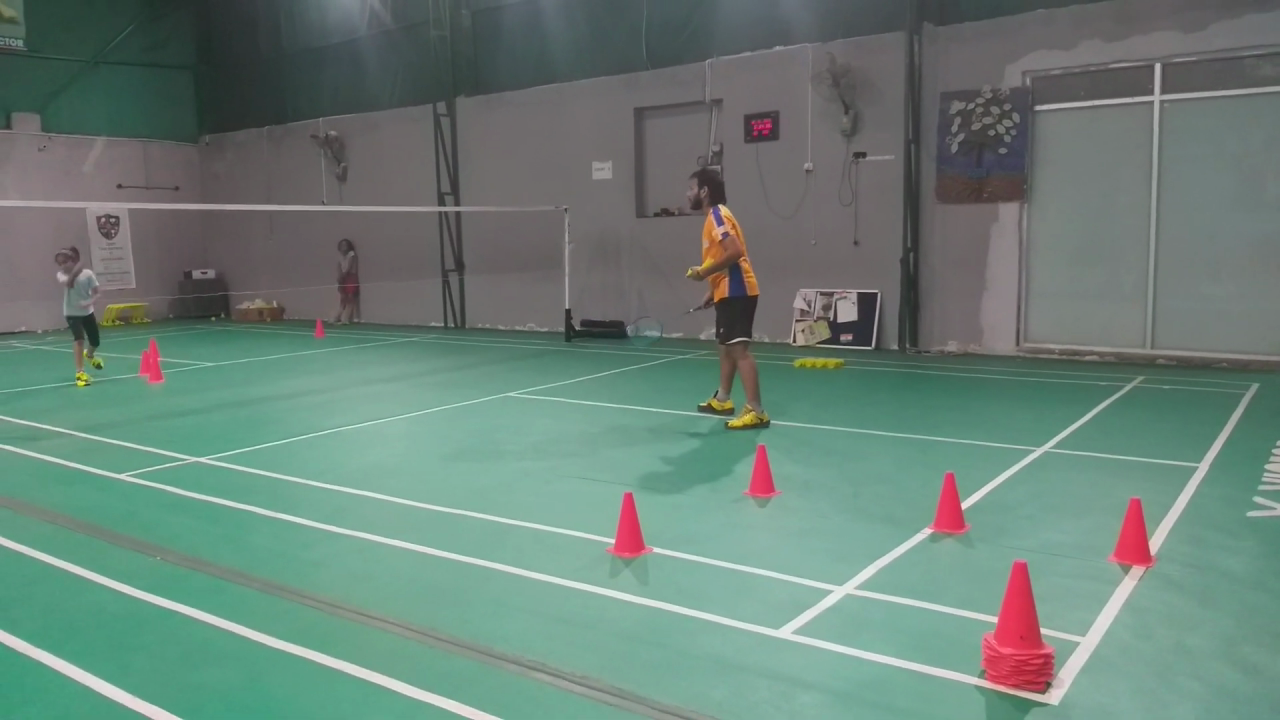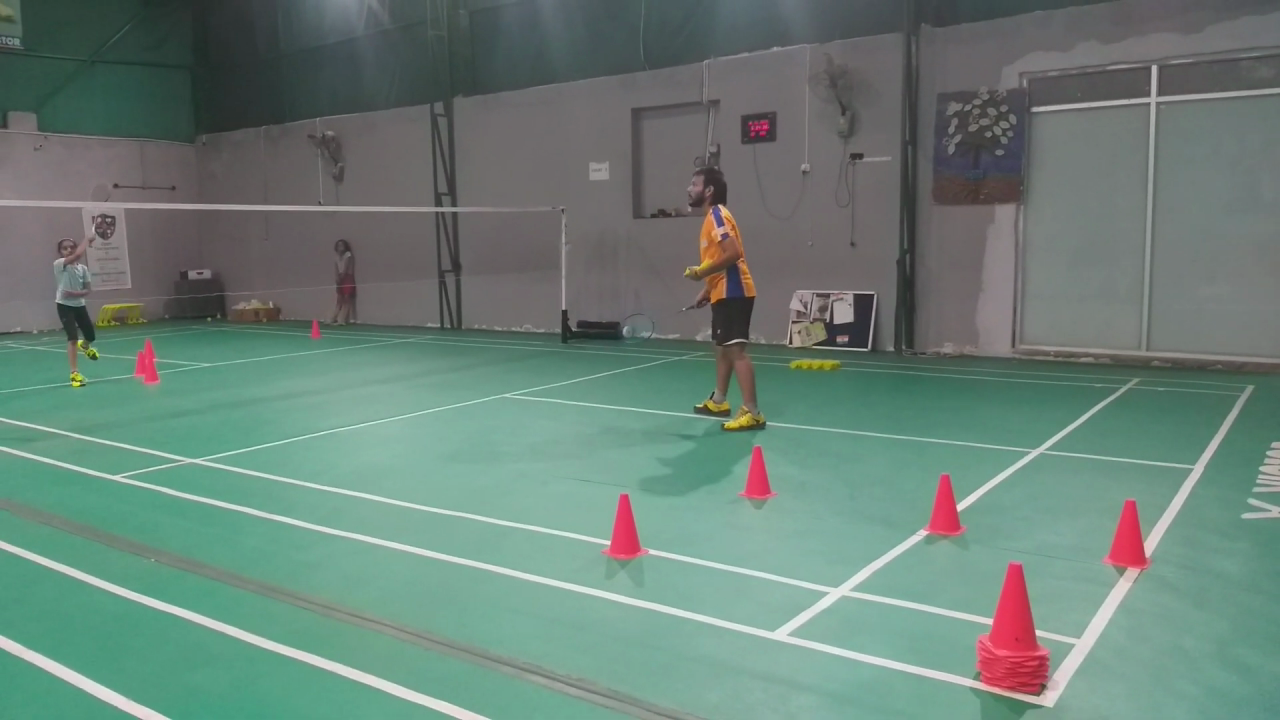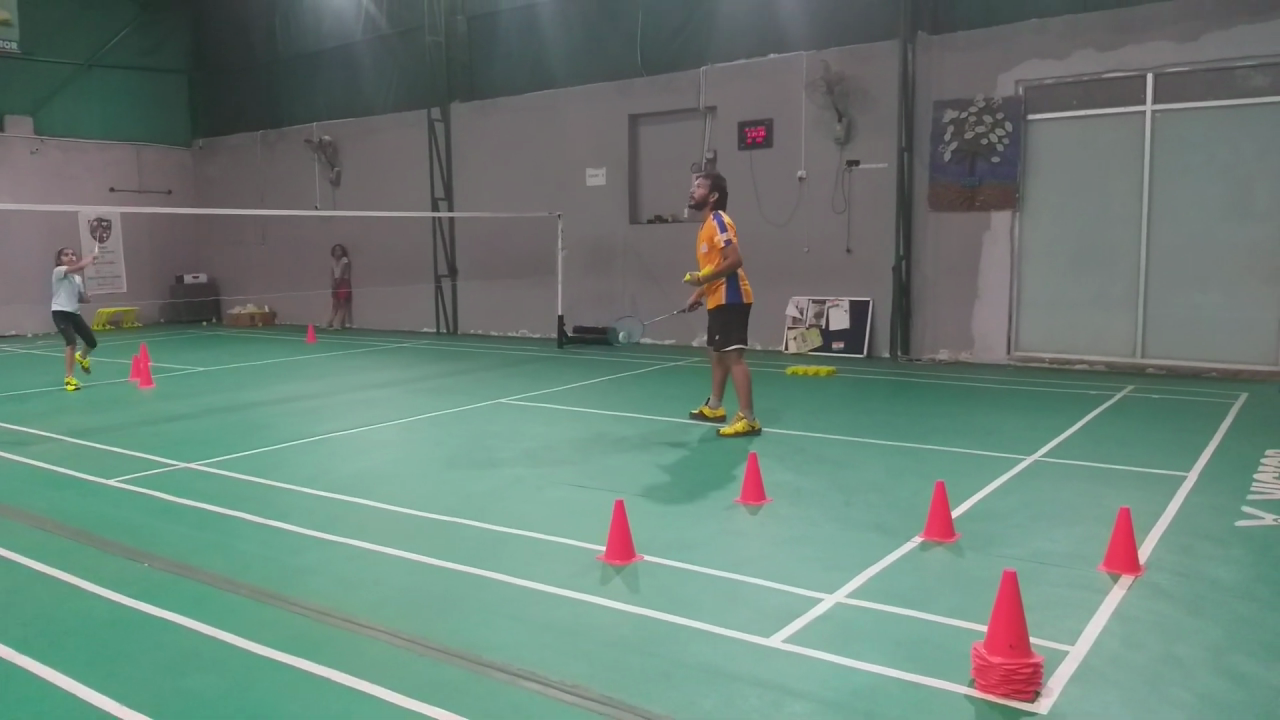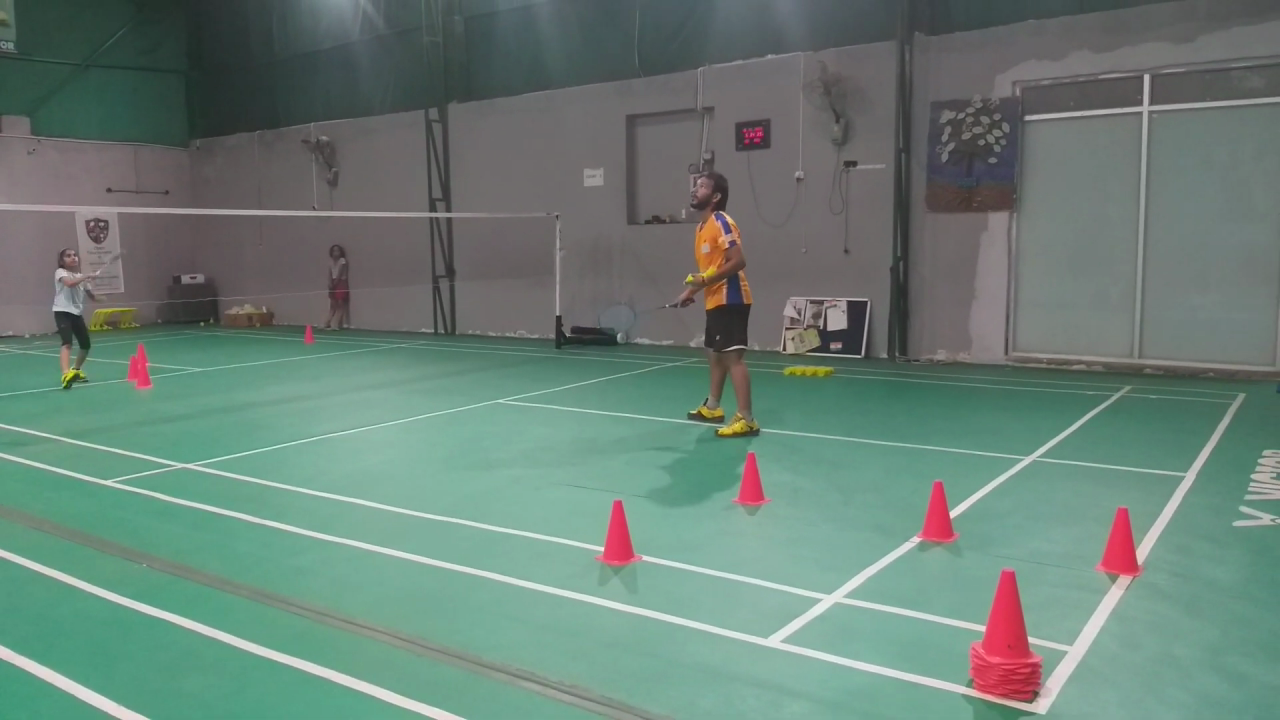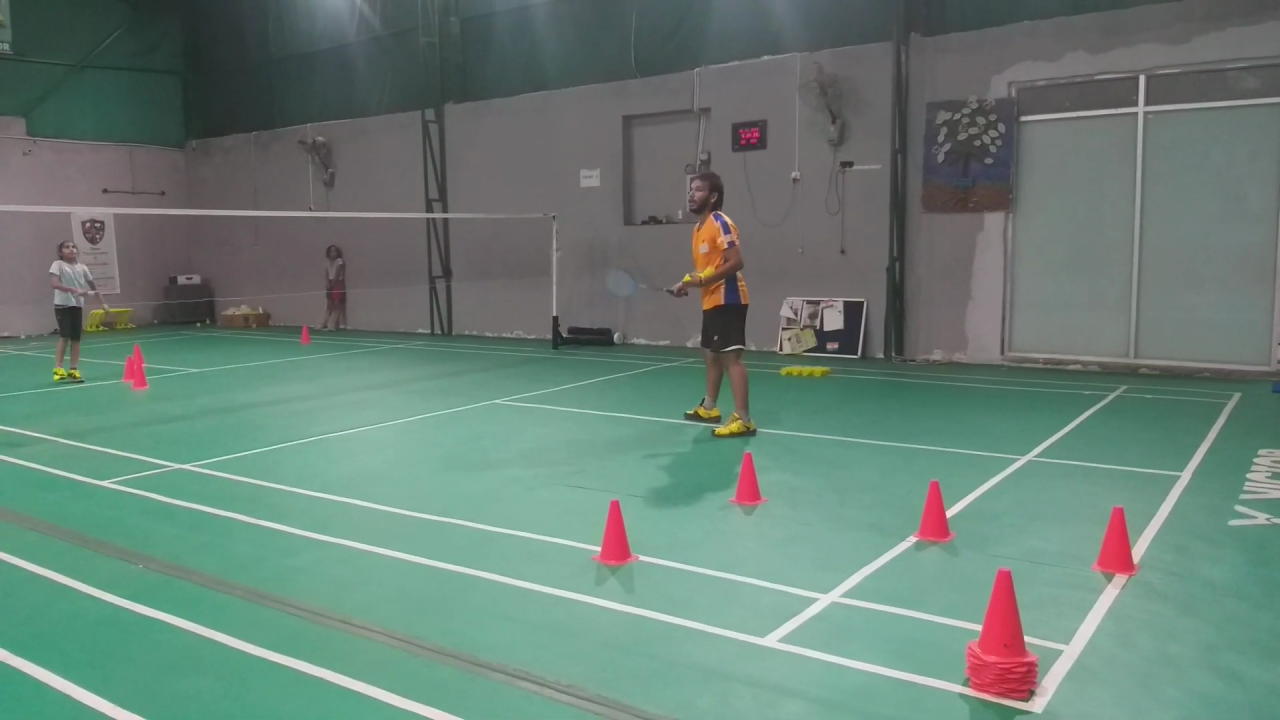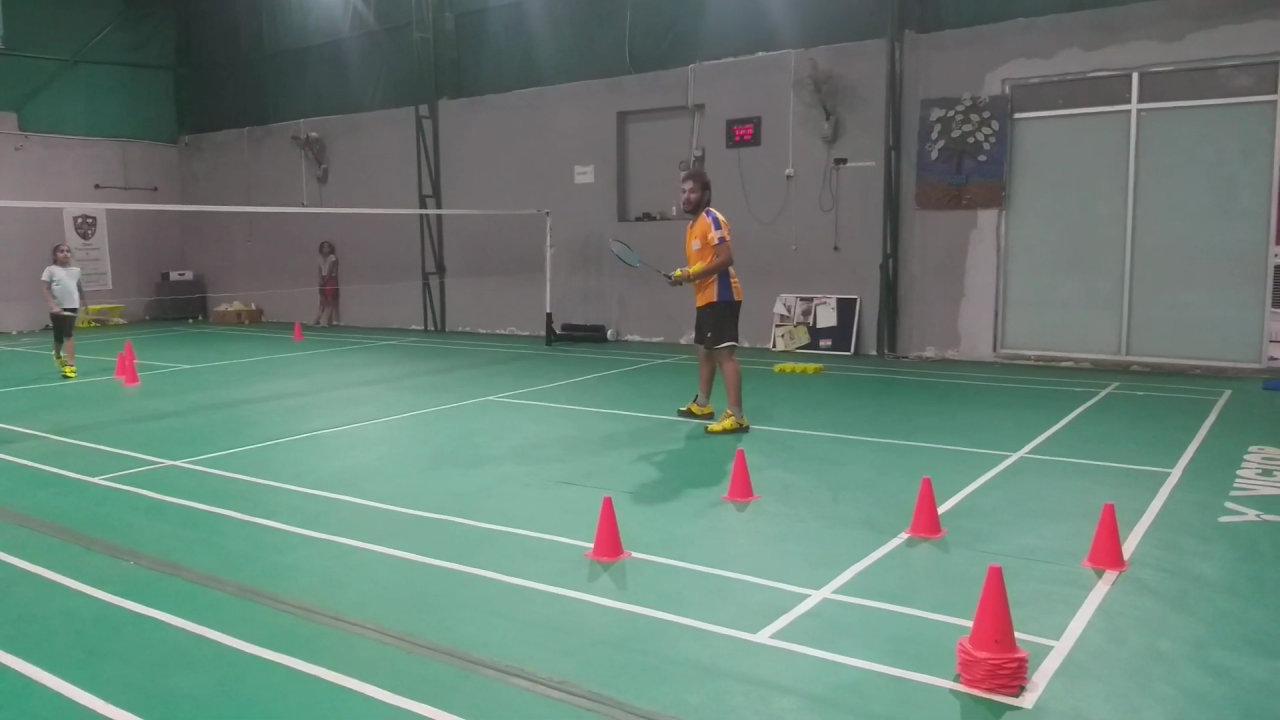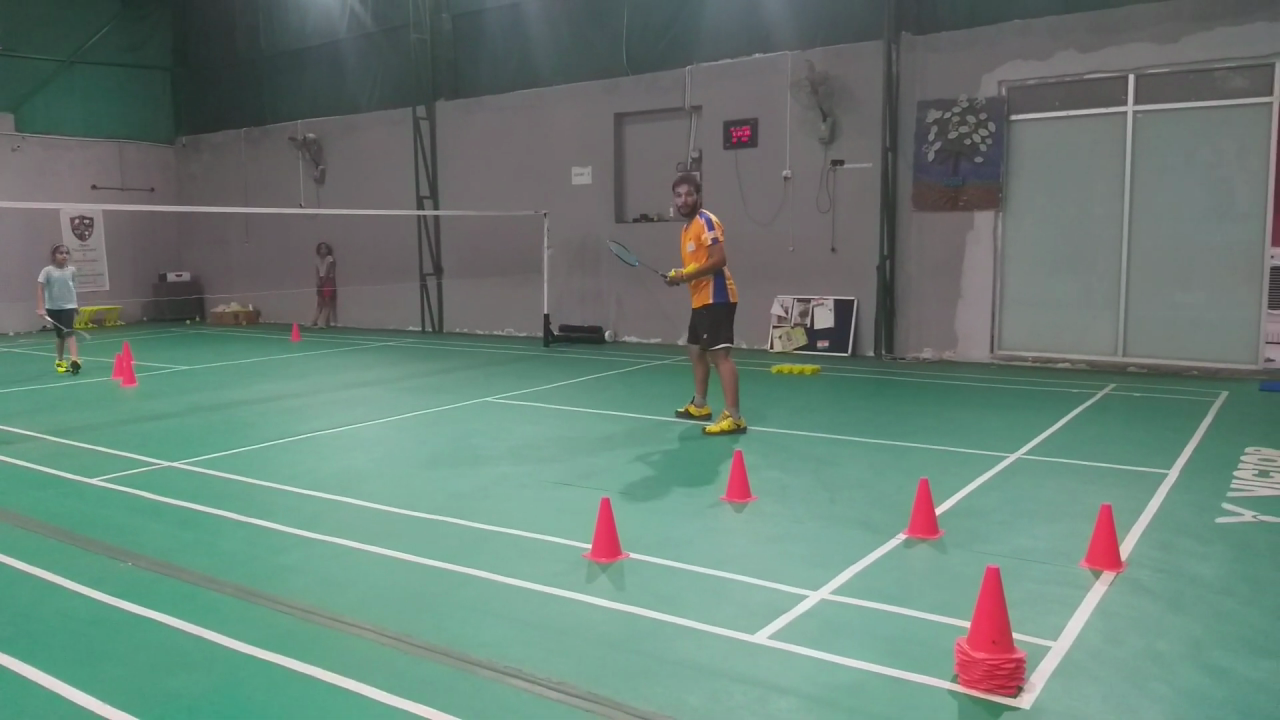
dt=0.2s
person 1, frame 1
left shoulder: (718, 215)
right shoulder: (713, 217)
left elbow: (734, 253)
left wrist: (703, 272)
right wrist: (712, 291)
left hip: (736, 292)
right hip: (728, 292)
left knee: (739, 349)
right knee: (725, 347)
left ankle: (756, 411)
right ankle: (722, 400)
person 1, frame 2
left shoulder: (718, 215)
right shoulder: (710, 218)
left elbow: (733, 254)
left wrist: (700, 272)
right wrist: (706, 290)
left hip: (733, 294)
right hip: (723, 294)
left knee: (736, 350)
right knee: (722, 348)
left ankle: (752, 413)
right ankle: (718, 401)
person 1, frame 3
left shoulder: (719, 221)
right shoulder: (705, 226)
left elbow: (735, 260)
left wrist: (702, 278)
right wrist: (699, 293)
left hip: (730, 299)
right hip: (717, 301)
left knee: (733, 356)
right knee: (717, 354)
left ankle: (748, 419)
right ankle: (714, 407)
person 1, frame 4
left shoulder: (722, 222)
right shoulder: (701, 227)
left elbow: (738, 261)
left wrist: (706, 280)
right wrist: (692, 290)
left hip: (729, 300)
right hip: (715, 302)
left knee: (733, 357)
right knee: (715, 354)
left ankle: (746, 419)
right ankle: (712, 408)
person 1, frame 5
left shoulder: (721, 223)
right shoulder: (699, 227)
left elbow: (736, 262)
left wrist: (703, 280)
right wrist: (687, 283)
left hip: (727, 301)
right hip: (711, 302)
left knee: (731, 357)
right knee: (711, 355)
left ankle: (743, 419)
right ankle: (709, 408)
person 1, frame 6
left shoulder: (712, 219)
right shoulder: (692, 224)
left elbow: (725, 259)
left wrist: (692, 275)
right wrist: (684, 275)
left hip: (720, 297)
right hip: (705, 299)
left knee: (724, 354)
right knee: (704, 352)
left ankle: (736, 416)
right ankle: (702, 405)
person 1, frame 7
left shoulder: (706, 221)
right shoulder: (687, 227)
left elbow: (719, 260)
left wrist: (686, 275)
right wrist: (679, 276)
left hip: (716, 299)
right hip: (700, 301)
left knee: (720, 355)
right knee: (697, 351)
left ankle: (733, 417)
right ankle: (699, 405)
